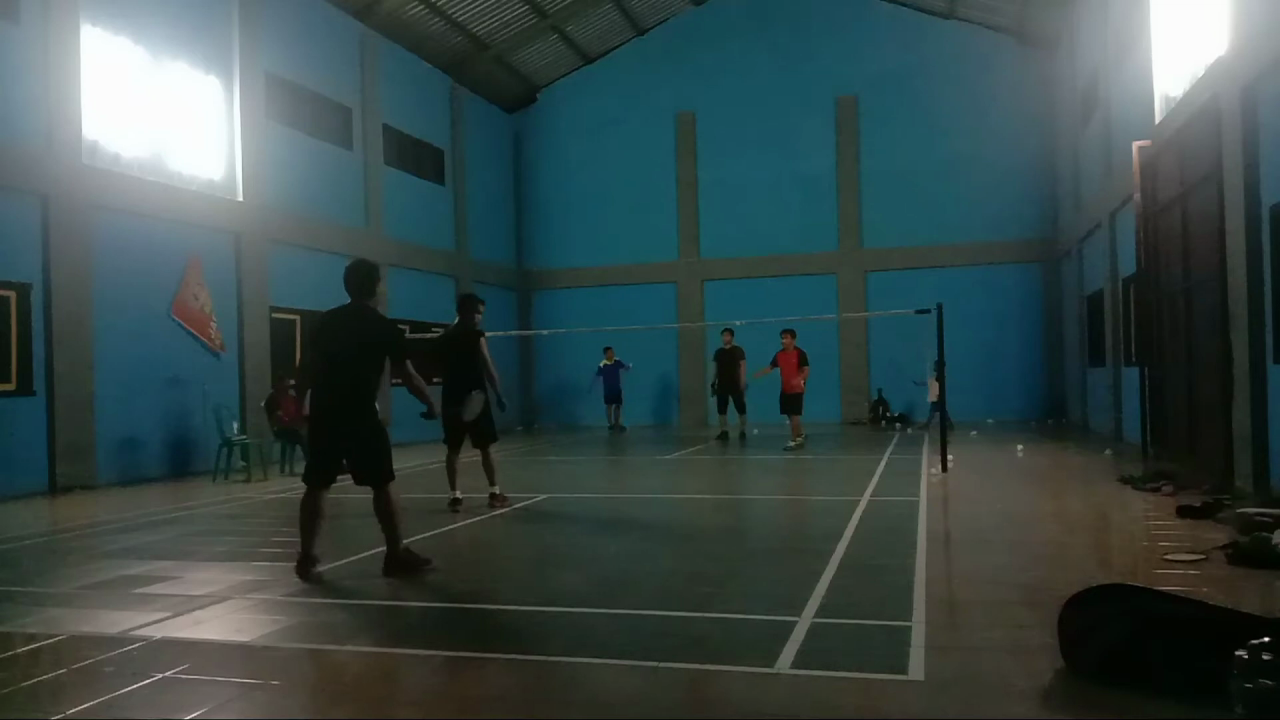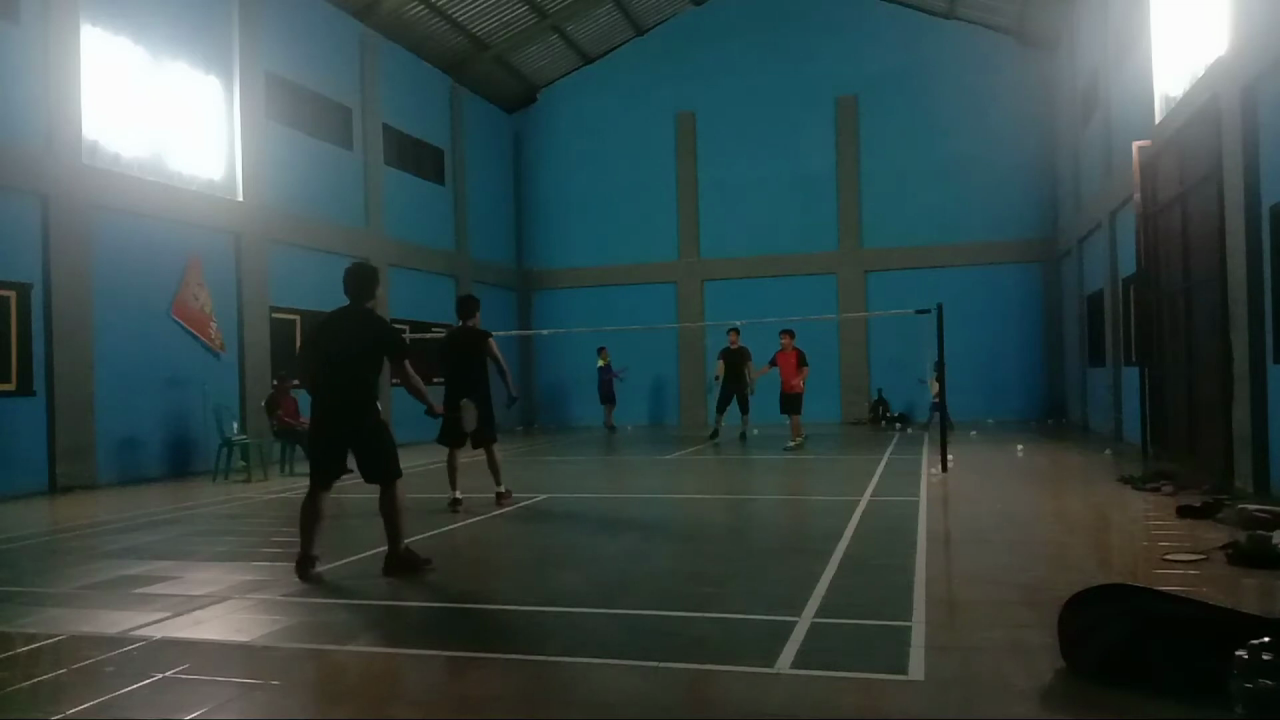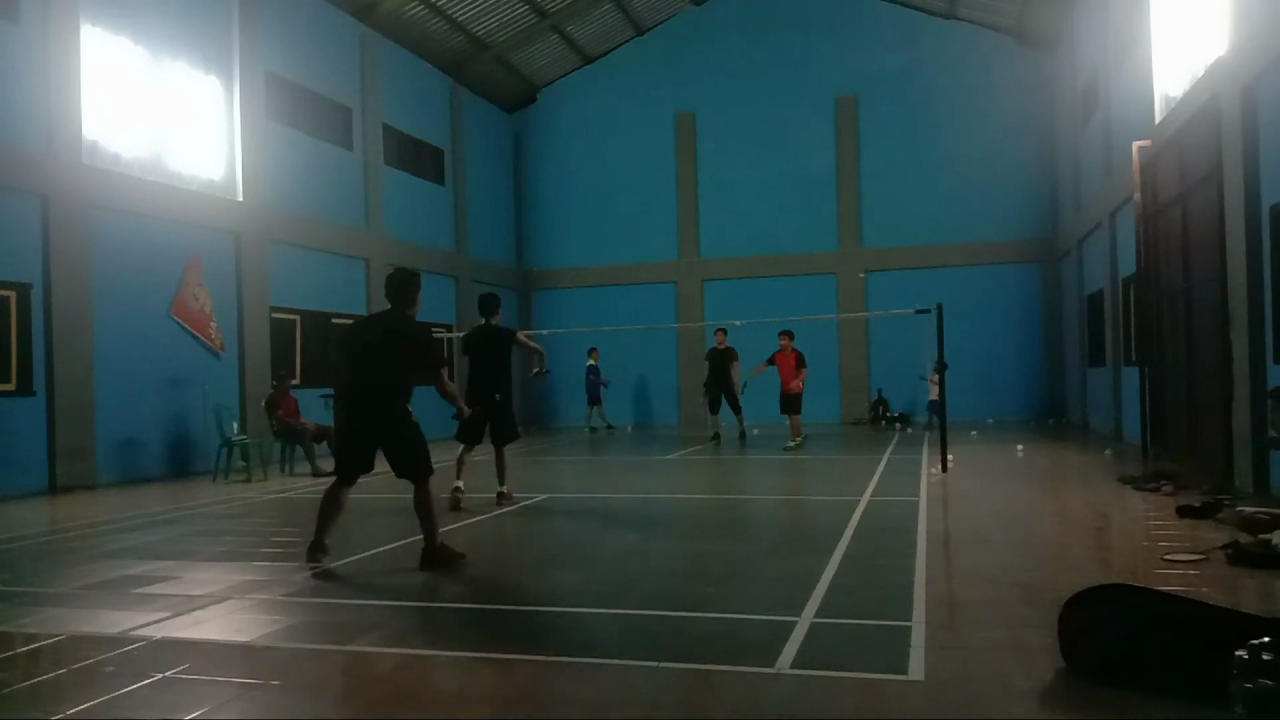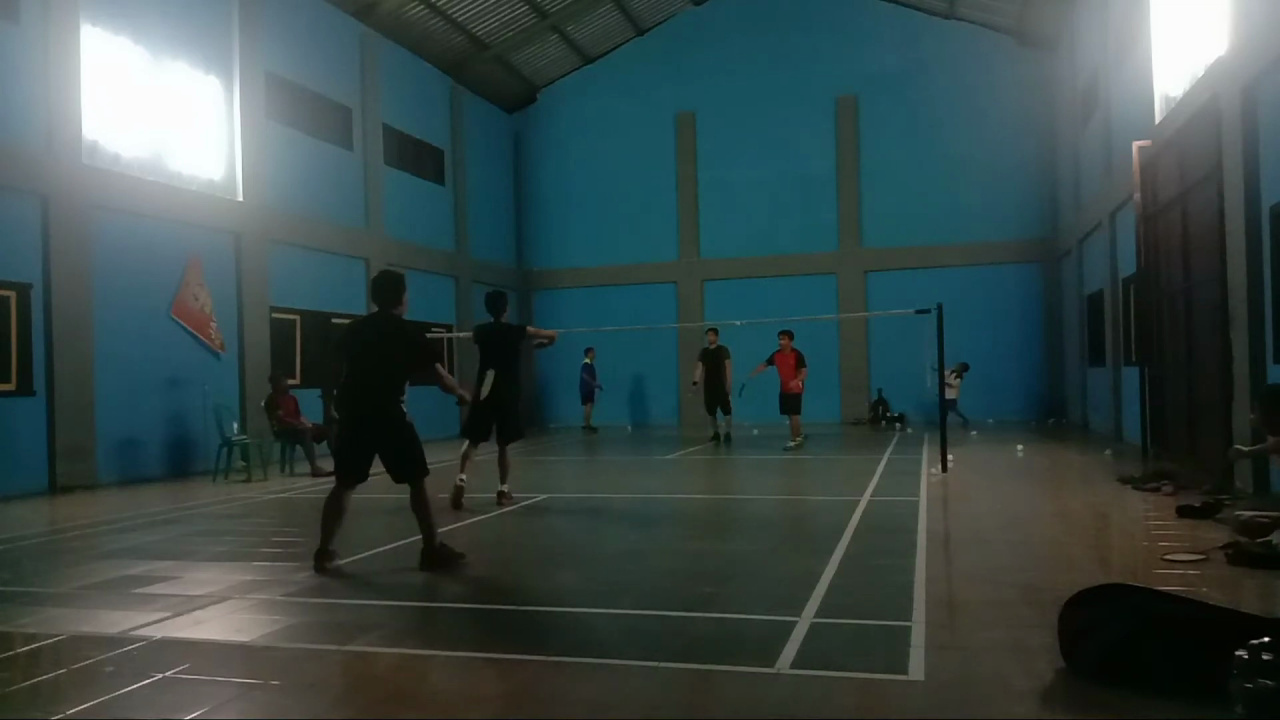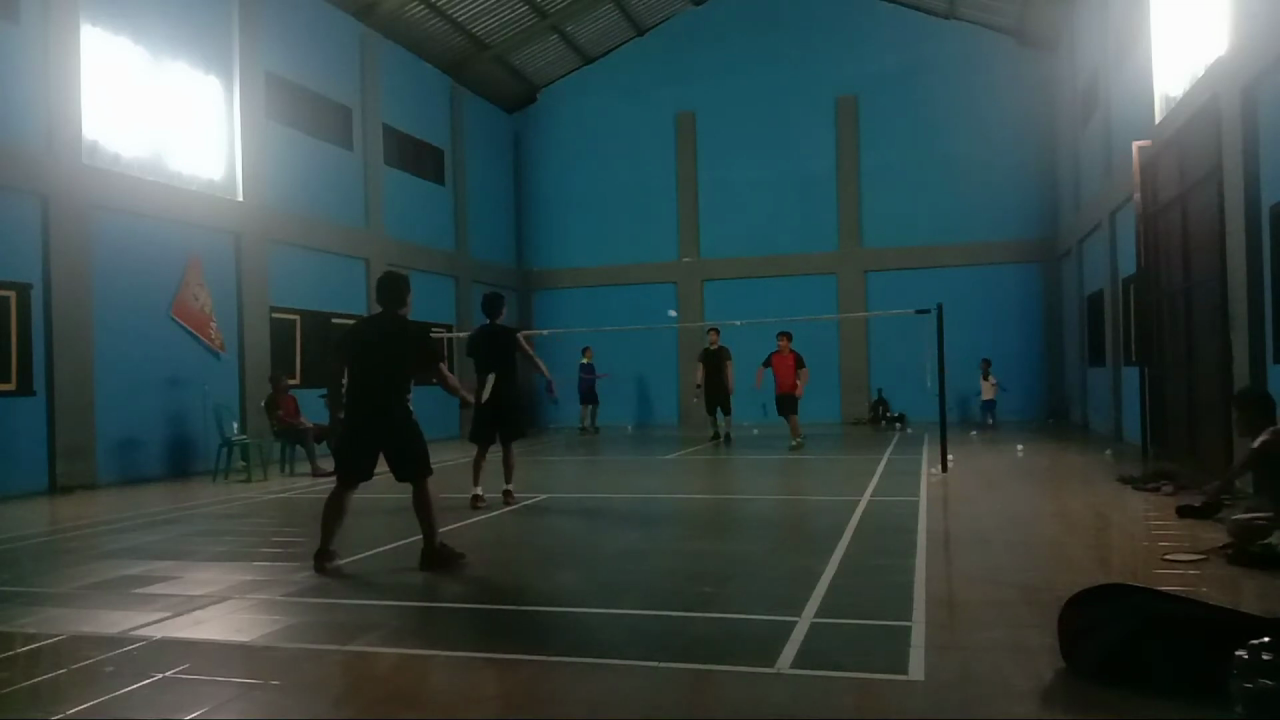
dt=0.5s
person 1, frame 1
left shoulder: (326, 321)
right shoulder: (384, 327)
left elbow: (309, 368)
right elbow: (409, 377)
right wrist: (431, 405)
left hip: (324, 413)
right hip: (360, 415)
left knee: (316, 487)
right knee: (381, 485)
left ankle: (306, 559)
right ankle: (396, 555)
person 1, frame 2
left shoulder: (323, 325)
right shoulder: (381, 328)
left elbow: (305, 372)
right elbow: (407, 377)
right wrist: (431, 404)
left hip: (326, 415)
right hip: (363, 415)
left knee: (318, 488)
right knee: (389, 482)
left ankle: (306, 559)
right ankle: (397, 554)
person 1, frame 3
left shoulder: (361, 327)
right shoulder: (419, 334)
left elbow: (341, 372)
right elbow: (443, 385)
left wrist: (343, 409)
right wrist: (462, 408)
left hip: (356, 413)
right hip: (395, 415)
left knee: (343, 481)
right knee: (421, 480)
left ankle: (318, 544)
right ankle: (433, 550)
person 1, frame 4
left shoulder: (353, 330)
right shoulder: (409, 334)
left elbow: (334, 375)
right elbow: (441, 379)
left wrist: (331, 409)
right wrist: (462, 394)
left hip: (353, 416)
right hip: (389, 416)
left knee: (343, 485)
right knee: (417, 481)
left ankle: (324, 552)
right ankle: (432, 549)
person 1, frame 5
left shoulder: (355, 331)
right shoulder: (413, 334)
left elbow: (335, 377)
right elbow: (445, 379)
left wrist: (335, 414)
right wrist: (465, 397)
left hip: (356, 418)
right hip: (396, 417)
left knee: (344, 486)
right knee: (419, 482)
left ankle: (324, 551)
right ankle: (432, 549)
person 2, frame 1
left shoulder: (443, 338)
right shoulder: (476, 336)
left elbow: (442, 369)
right elbow: (488, 369)
right wrist: (499, 395)
left hip: (451, 401)
right hip: (475, 399)
left knee: (453, 449)
right knee: (485, 448)
left ankle: (455, 496)
right ankle: (494, 493)
person 2, frame 2
left shoulder: (447, 339)
right shoulder: (483, 337)
left elbow: (444, 369)
right elbow: (502, 367)
right wrist: (511, 392)
left hip: (454, 401)
right hip: (479, 400)
left knee: (453, 449)
right knee: (489, 446)
left ankle: (455, 496)
right ankle: (500, 491)
person 2, frame 3
left shoulder: (470, 337)
right shoulder: (508, 335)
right elbow: (539, 351)
right wrist: (541, 366)
left hip: (475, 398)
right hip: (500, 398)
left knee: (467, 444)
right knee: (499, 446)
left ankle: (458, 486)
right ankle: (502, 491)
person 2, frame 4
left shoulder: (480, 331)
right shoulder: (517, 332)
right elbow: (551, 334)
right wrist: (546, 342)
left hip: (484, 393)
right hip: (507, 395)
left knee: (472, 440)
right knee: (503, 445)
left ankle: (461, 478)
right ankle: (503, 490)
person 2, frame 5
left shoulder: (474, 337)
right shoulder: (510, 334)
right elbow: (532, 359)
right wrist: (549, 381)
left hip: (485, 398)
right hip: (508, 397)
left knee: (482, 447)
right knee: (507, 446)
left ankle: (477, 493)
right ankle: (508, 490)
